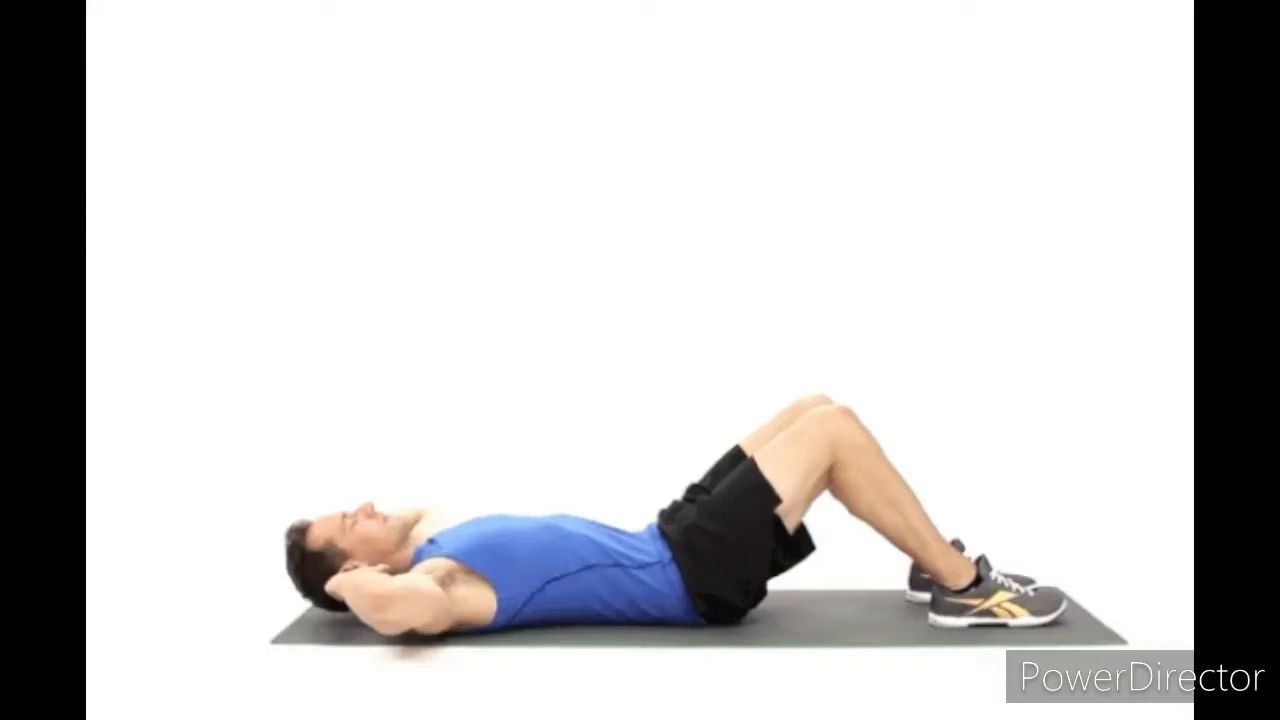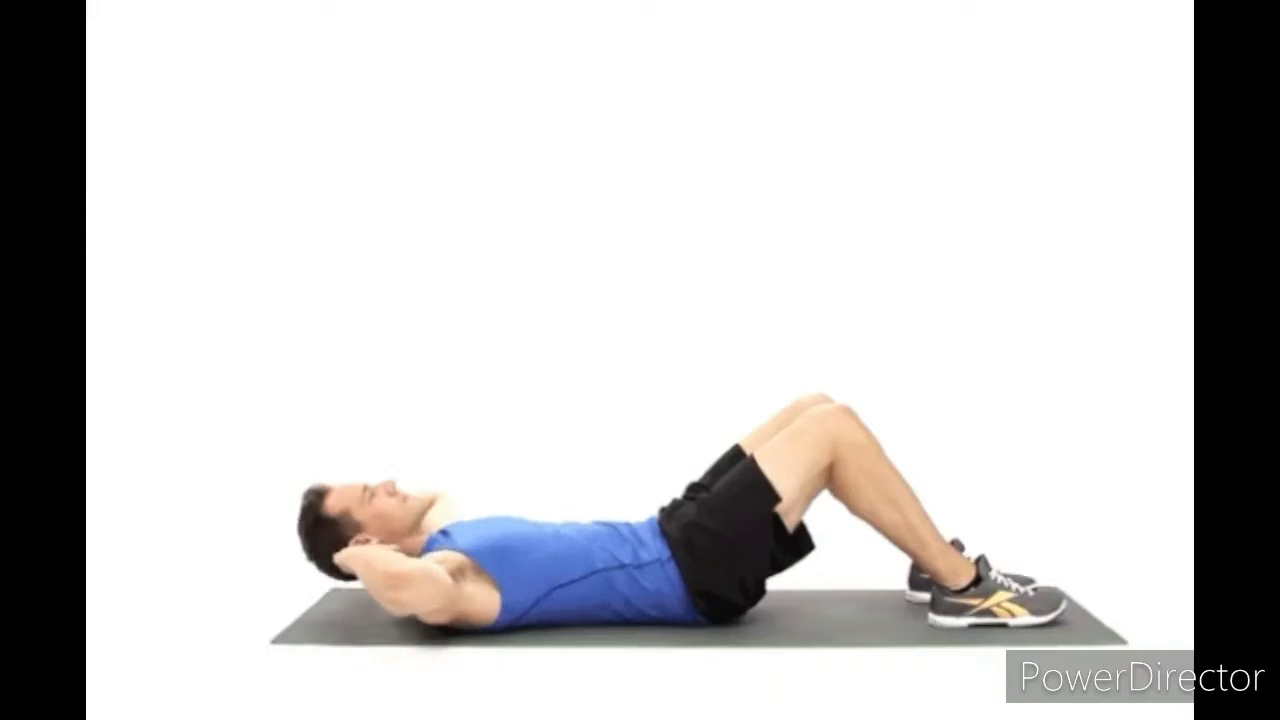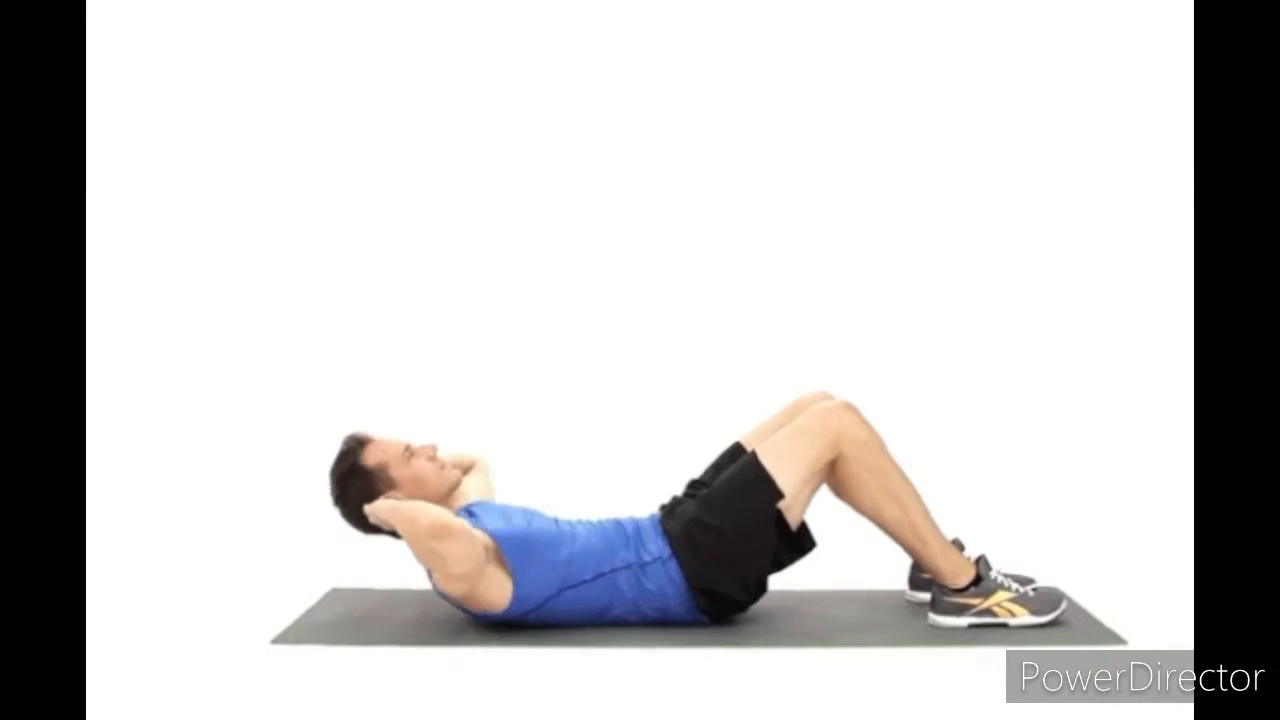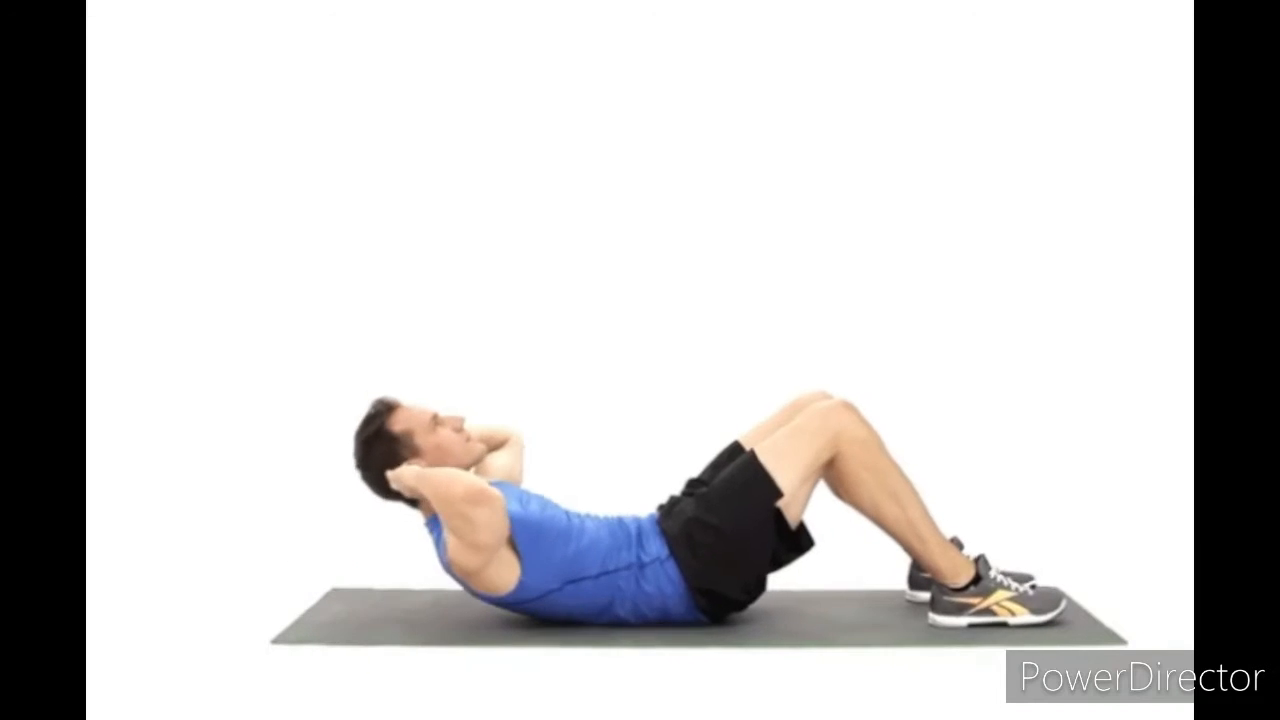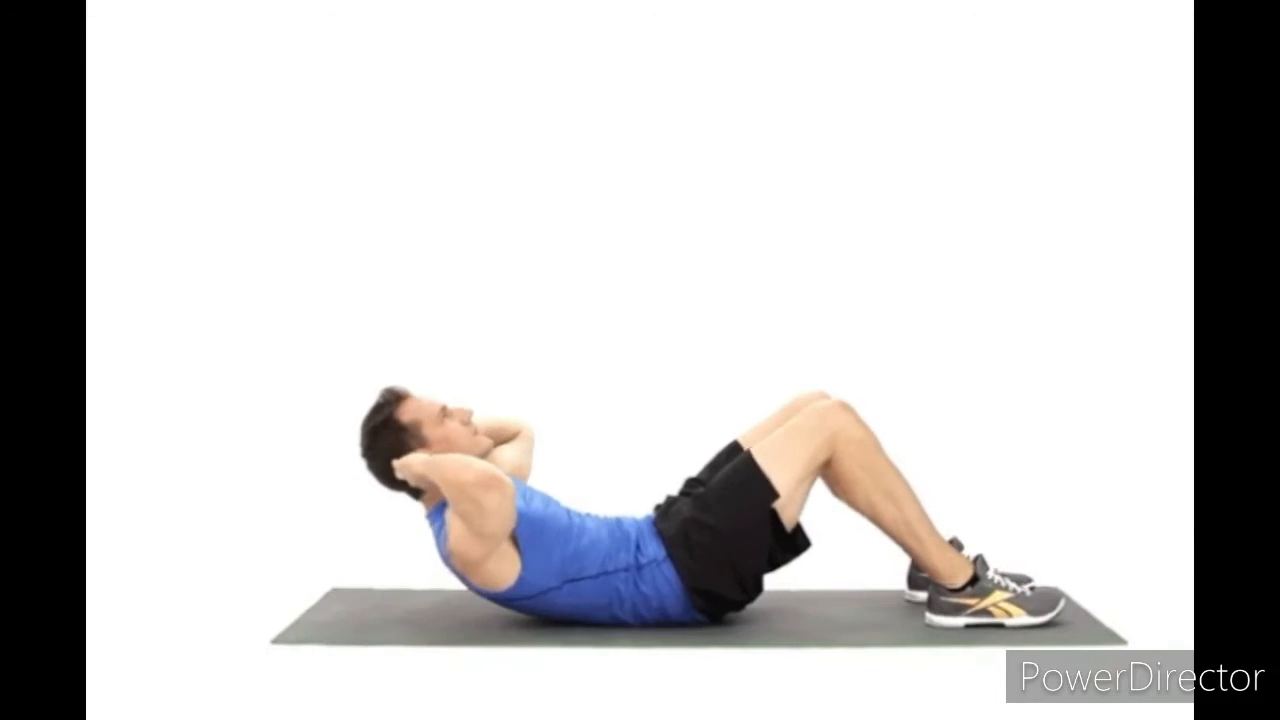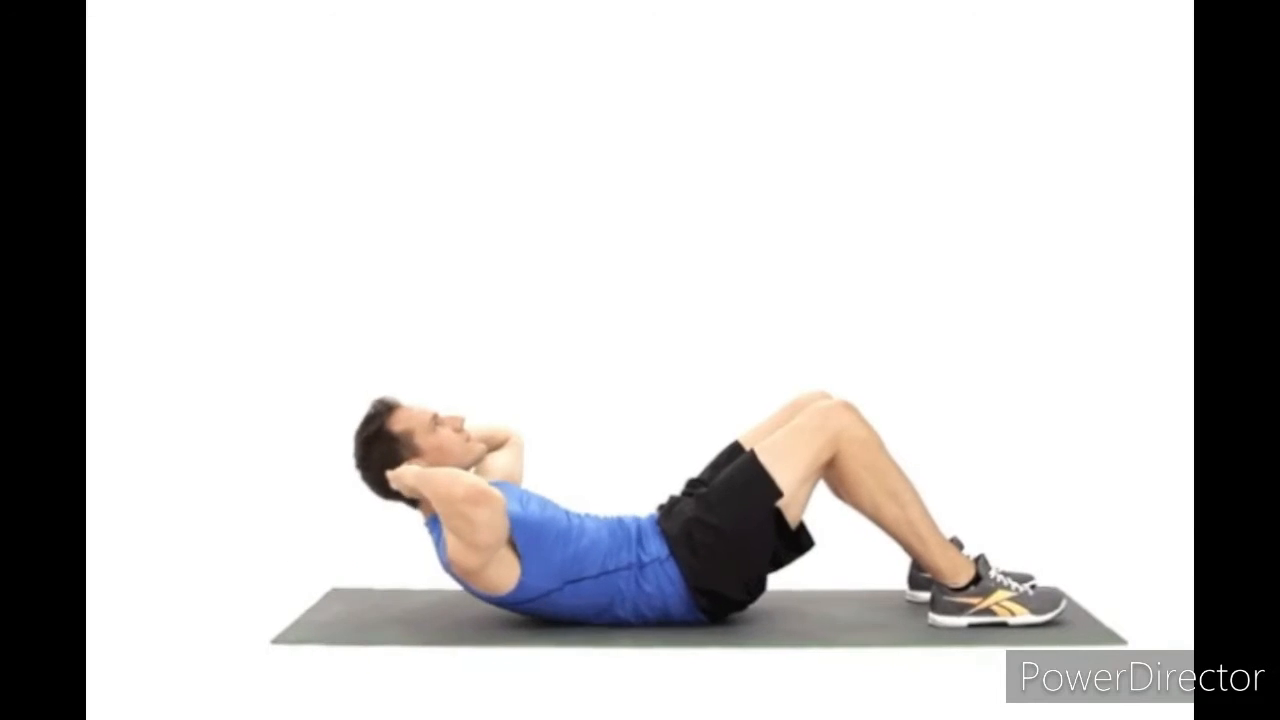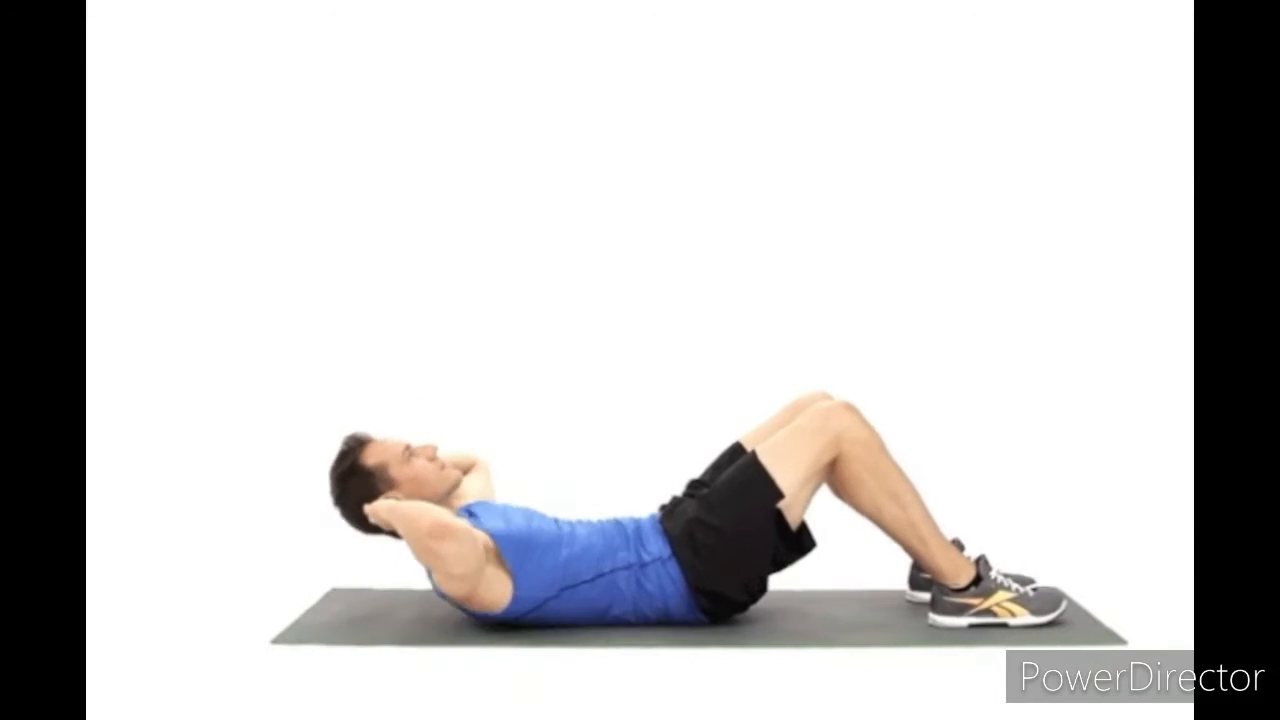
dt=0.2s
person 1, frame 1
left shoulder: (440, 553)
right shoulder: (435, 587)
left elbow: (422, 515)
right elbow: (399, 607)
left wrist: (391, 525)
right wrist: (348, 580)
left hip: (668, 541)
right hip: (694, 578)
left knee: (818, 409)
right knee: (832, 430)
left ankle: (939, 565)
right ankle: (965, 588)
person 1, frame 2
left shoulder: (445, 545)
right shoulder: (443, 583)
left elbow: (436, 502)
right elbow: (408, 585)
left wrist: (413, 513)
right wrist: (366, 553)
left hip: (670, 539)
right hip: (693, 576)
left knee: (819, 409)
right knee: (832, 428)
left ankle: (938, 567)
right ankle: (964, 588)
person 1, frame 3
left shoulder: (467, 521)
right shoulder: (461, 568)
left elbow: (474, 463)
right elbow: (438, 529)
left wrist: (428, 467)
right wrist: (391, 508)
left hip: (672, 537)
right hip: (695, 574)
left knee: (820, 407)
right knee: (835, 425)
left ankle: (939, 566)
right ankle: (966, 589)
person 1, frame 4
left shoulder: (476, 505)
right shoulder: (471, 548)
left elbow: (509, 438)
right elbow: (470, 493)
left wrist: (453, 443)
right wrist: (417, 478)
left hip: (674, 535)
right hip: (695, 573)
left knee: (820, 406)
right knee: (834, 423)
left ankle: (939, 565)
right ankle: (964, 586)
person 1, frame 5
left shoulder: (475, 498)
right shoulder: (470, 538)
left elbow: (519, 432)
right elbow: (488, 481)
left wrist: (461, 431)
right wrist: (425, 461)
left hip: (669, 536)
right hip: (690, 575)
left knee: (818, 407)
right knee: (831, 423)
left ankle: (939, 566)
right ankle: (961, 588)
person 1, frame 6
left shoulder: (475, 501)
right shoulder: (471, 548)
left elbow: (508, 438)
right elbow: (474, 494)
left wrist: (457, 442)
right wrist: (420, 473)
left hip: (672, 535)
right hip: (694, 573)
left knee: (819, 408)
right knee: (836, 424)
left ankle: (939, 566)
right ankle: (964, 586)
person 1, frame 7
left shoulder: (466, 519)
right shoulder: (461, 569)
left elbow: (474, 462)
right elbow: (441, 533)
left wrist: (430, 469)
right wrist: (397, 510)
left hip: (673, 537)
right hip: (695, 574)
left knee: (819, 408)
right knee: (837, 424)
left ankle: (941, 566)
right ankle: (965, 586)
